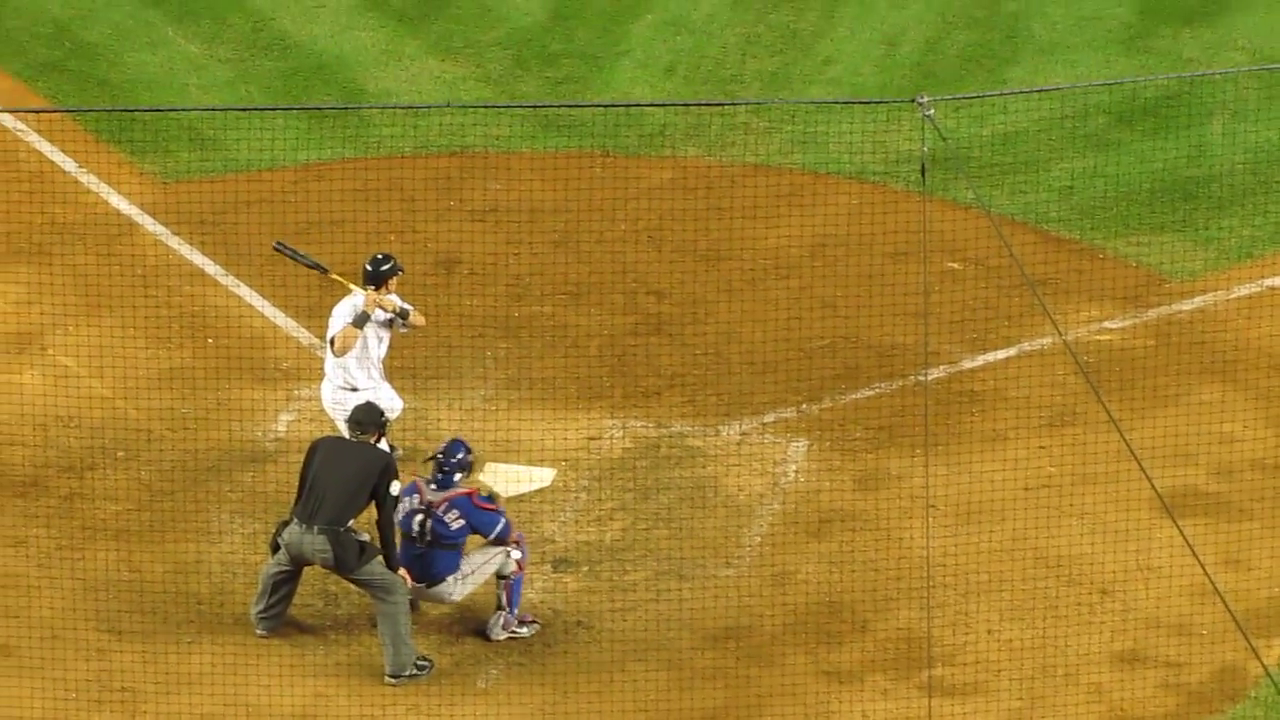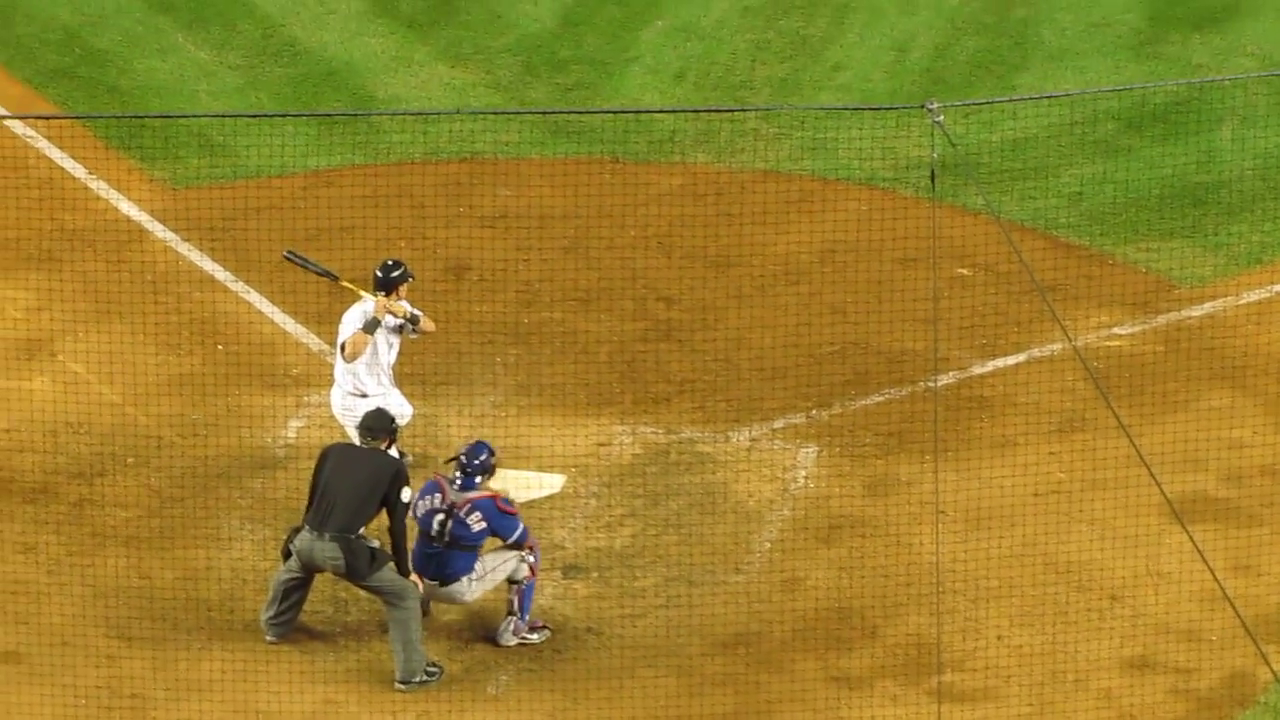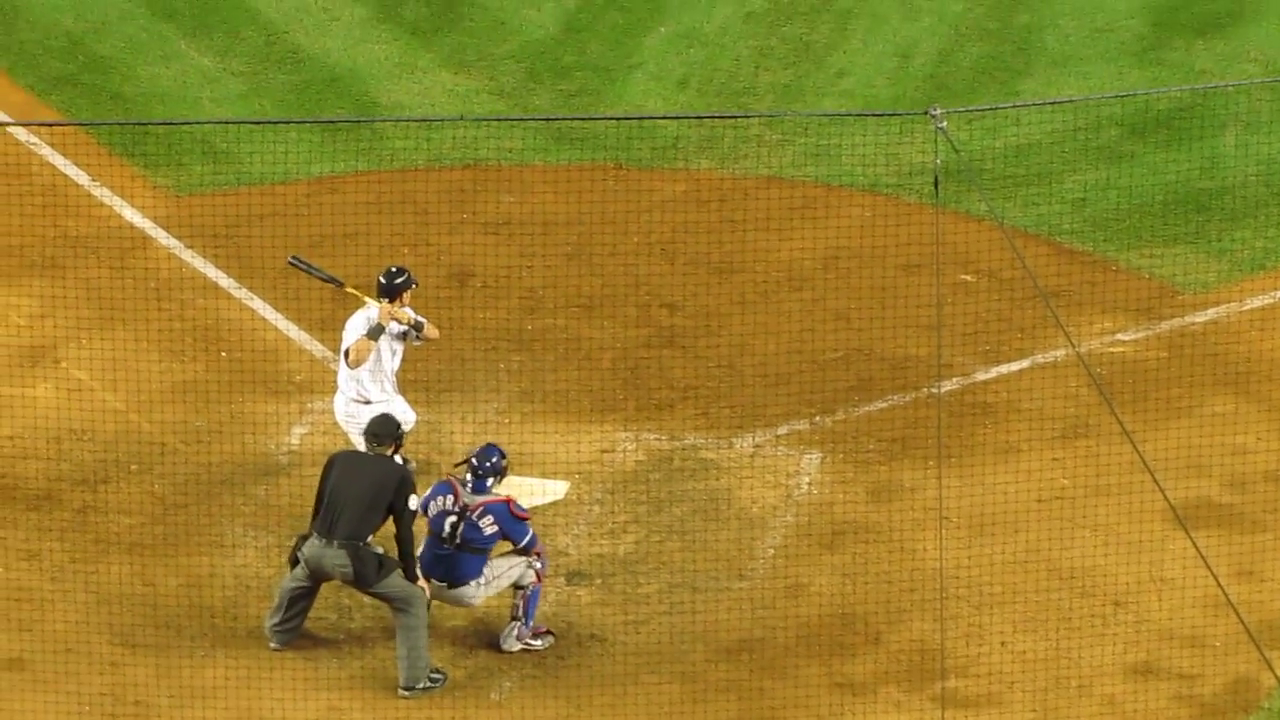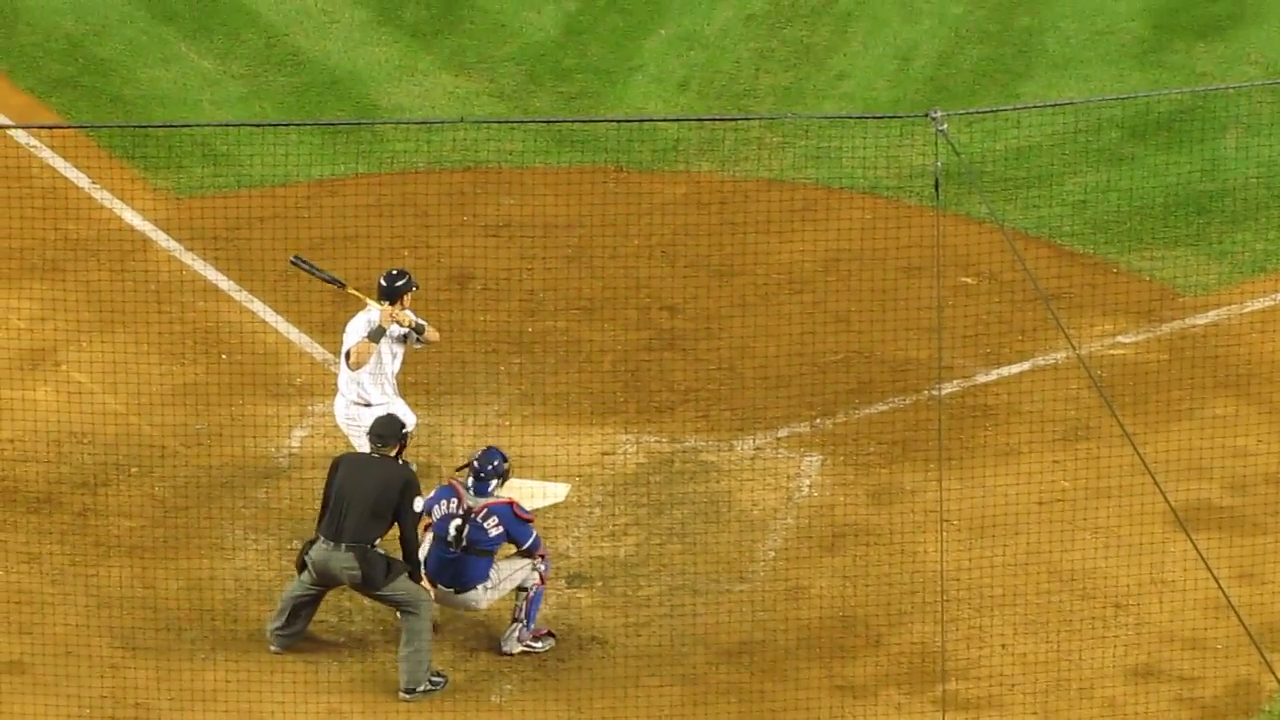
dt=0.1s
person 1, frame 1
left shoulder: (321, 445)
right shoulder: (383, 461)
right elbow: (385, 519)
right wrist: (393, 565)
left hip: (296, 535)
right hip: (333, 543)
left knee: (279, 566)
right knee: (393, 588)
left ankle: (265, 621)
right ankle: (401, 666)
person 1, frame 2
left shoulder: (332, 452)
right shoulder: (394, 468)
right elbow: (397, 525)
right wrist: (404, 571)
left hip: (307, 542)
right hip: (345, 550)
left knee: (291, 572)
right knee: (405, 594)
left ankle: (275, 627)
right ankle: (411, 672)
person 1, frame 3
left shoulder: (339, 459)
right shoulder: (400, 475)
right elbow: (404, 531)
right wrist: (412, 575)
left hip: (316, 549)
right hip: (353, 559)
left knee: (296, 583)
right knee: (413, 600)
left ankle: (279, 634)
right ankle: (414, 679)
person 1, frame 4
left shoulder: (344, 461)
right shoulder: (404, 477)
right elbow: (408, 534)
right wrist: (416, 577)
left hip: (322, 553)
right hip: (360, 561)
left knee: (302, 588)
right knee: (419, 603)
left ankle: (281, 637)
right ankle: (415, 681)
person 2, frame 1
right shoulder: (469, 502)
right elbow: (510, 536)
right wrist: (493, 506)
left hip: (410, 583)
right hip: (447, 587)
right knee: (513, 547)
right ankle: (505, 623)
person 2, frame 2
right shoulder: (490, 506)
right elbow: (526, 541)
right wrist: (509, 511)
left hip: (422, 583)
right hip: (459, 587)
right knee: (526, 552)
right ankle: (516, 628)
person 2, frame 3
right shoulder: (503, 509)
left elbow: (423, 511)
right elbow: (534, 547)
right wrist: (514, 519)
left hip: (428, 583)
right hip: (467, 591)
right knee: (533, 559)
right ankle: (518, 635)
person 2, frame 4
right shoulder: (507, 511)
left elbow: (427, 512)
right elbow: (537, 549)
right wrist: (519, 521)
left hip: (433, 588)
right hip: (473, 594)
right knee: (537, 561)
right ankle: (520, 636)
person 3, frame 1
left shoulder: (388, 301)
right shoulder: (348, 307)
left elbow: (419, 321)
right elbow: (339, 349)
left wrist: (397, 310)
right wrist: (365, 314)
left hip: (372, 384)
right hip: (345, 395)
left knee: (393, 407)
left ankle: (377, 441)
person 3, frame 2
left shoulder: (398, 307)
right shoulder: (358, 313)
left elbow: (429, 326)
right elbow: (349, 355)
left wrist: (407, 315)
right wrist: (376, 320)
left hip: (382, 390)
right hip: (354, 401)
left knee: (403, 413)
left ankle: (387, 447)
person 3, frame 3
left shoulder: (401, 314)
right shoulder: (362, 320)
left elbow: (433, 334)
right elbow: (354, 361)
left wrist: (411, 322)
right wrist: (380, 326)
left hip: (385, 398)
right hip: (358, 408)
left knee: (406, 420)
person 3, frame 4
left shoulder: (402, 316)
right shoulder: (363, 321)
left elbow: (434, 337)
right elbow: (354, 362)
left wrist: (412, 325)
right wrist: (381, 328)
left hip: (385, 401)
right hip: (358, 410)
left knee: (406, 424)
